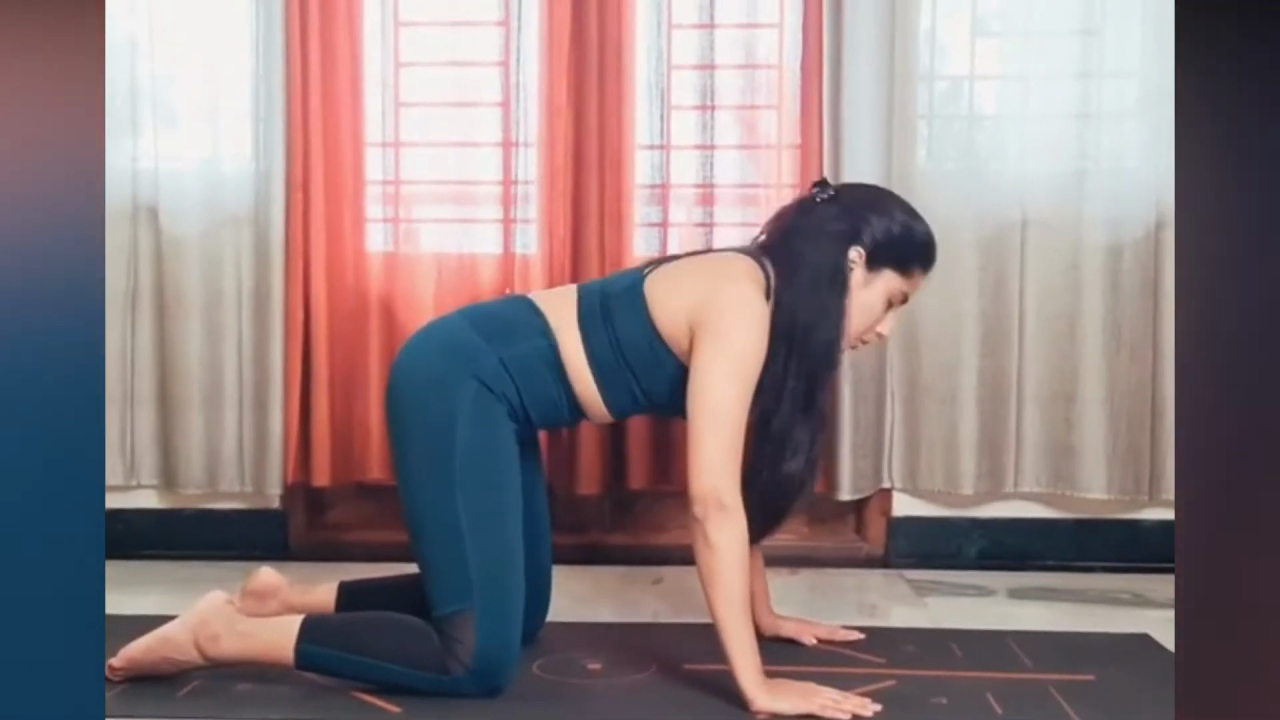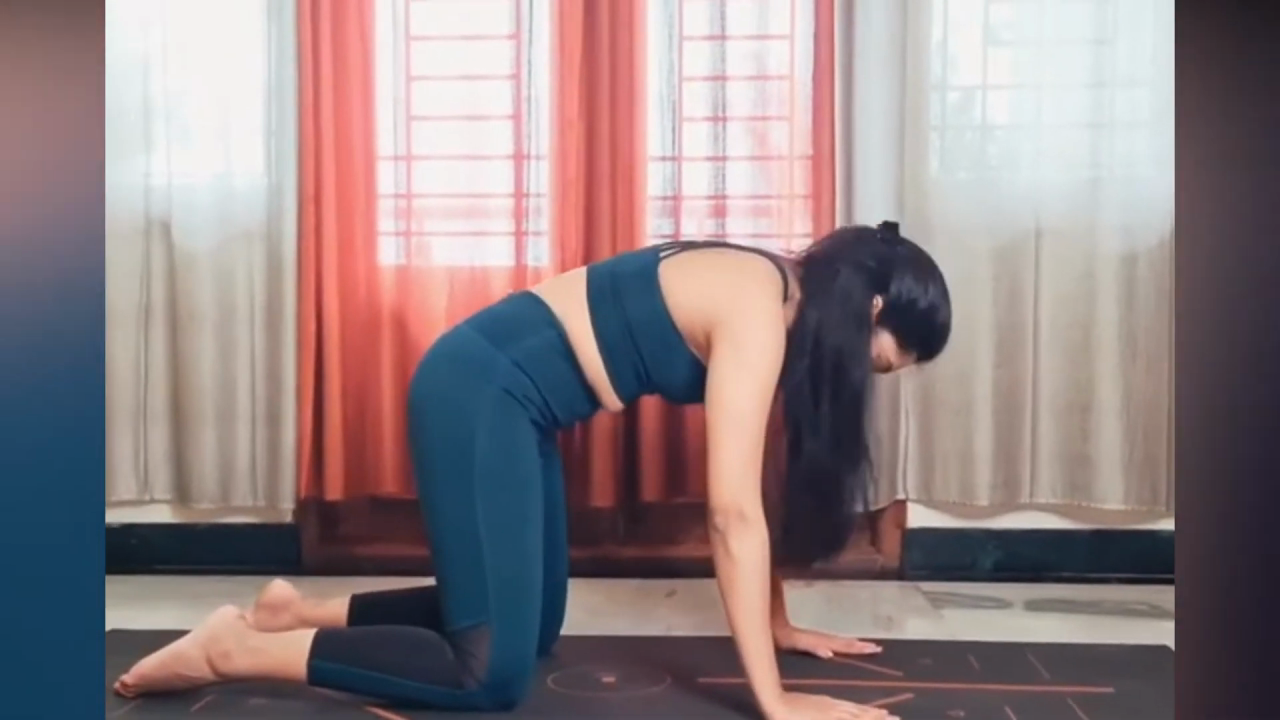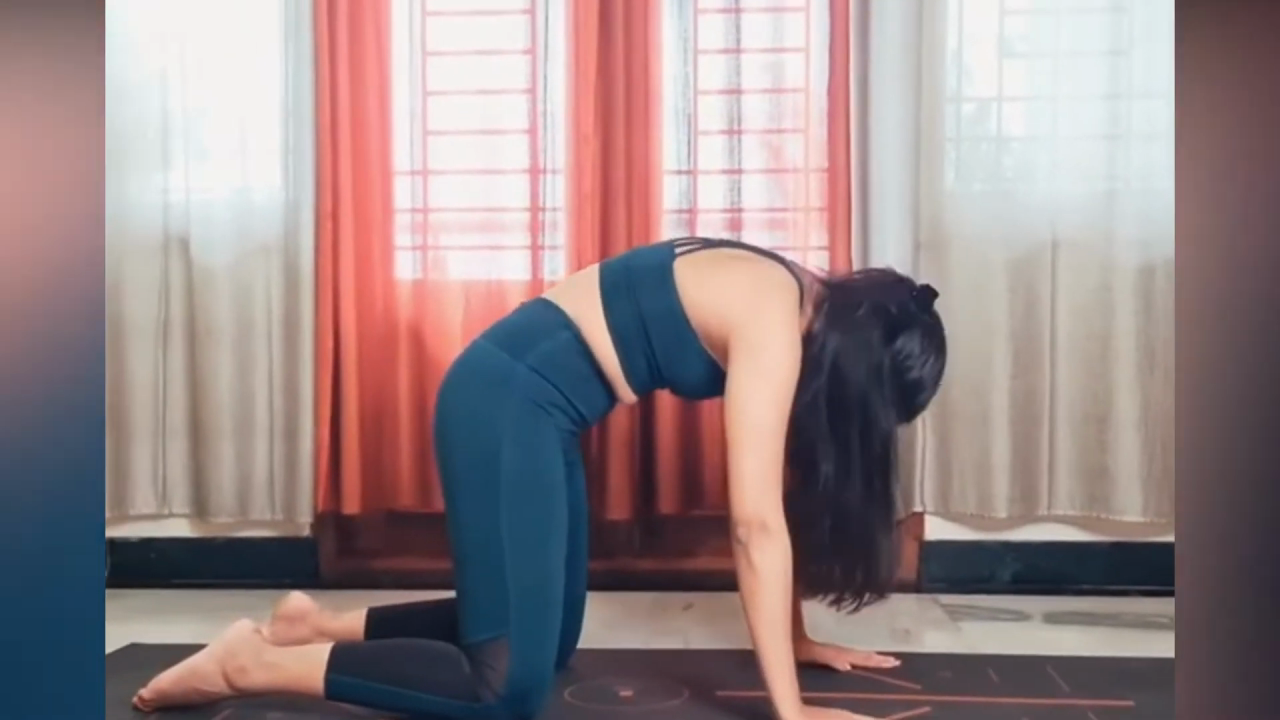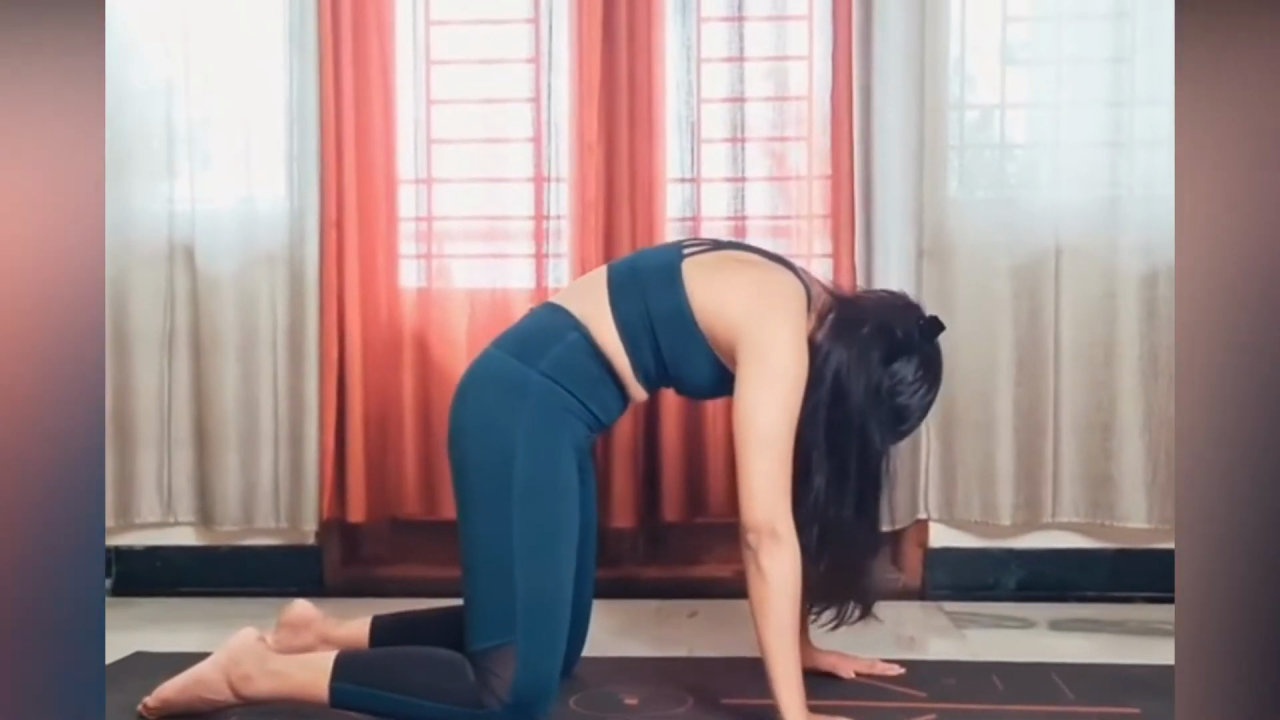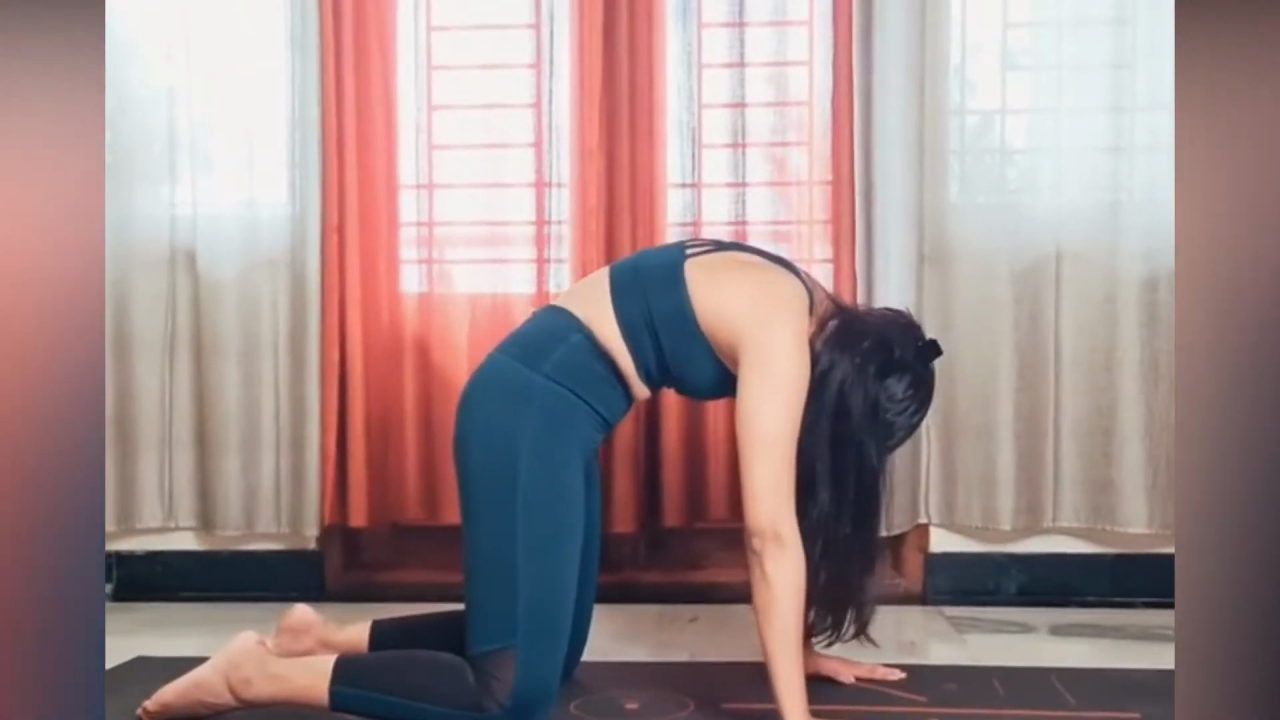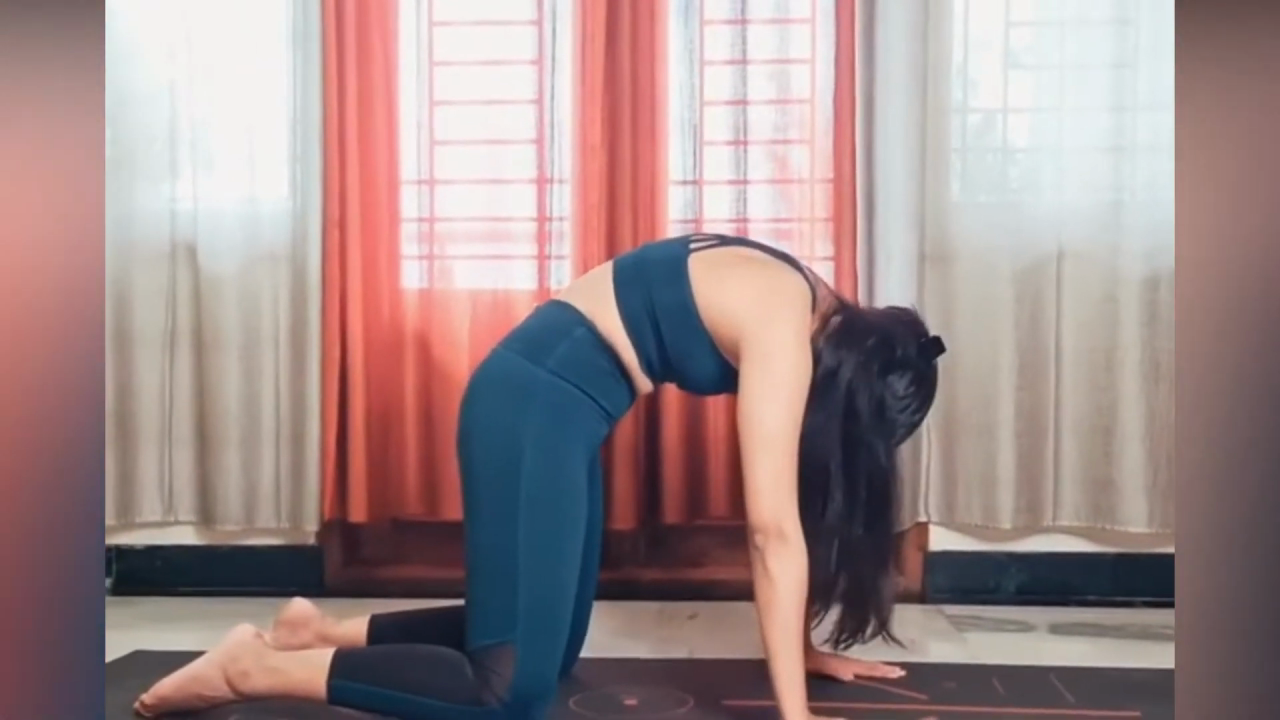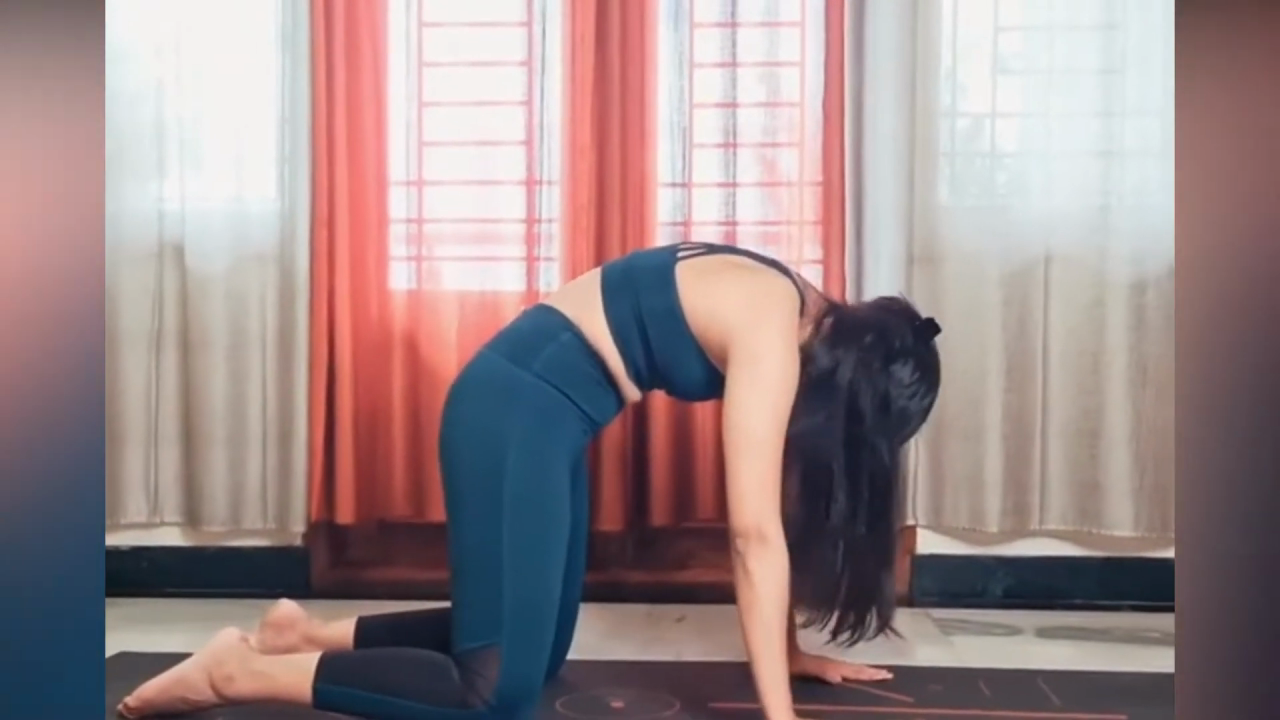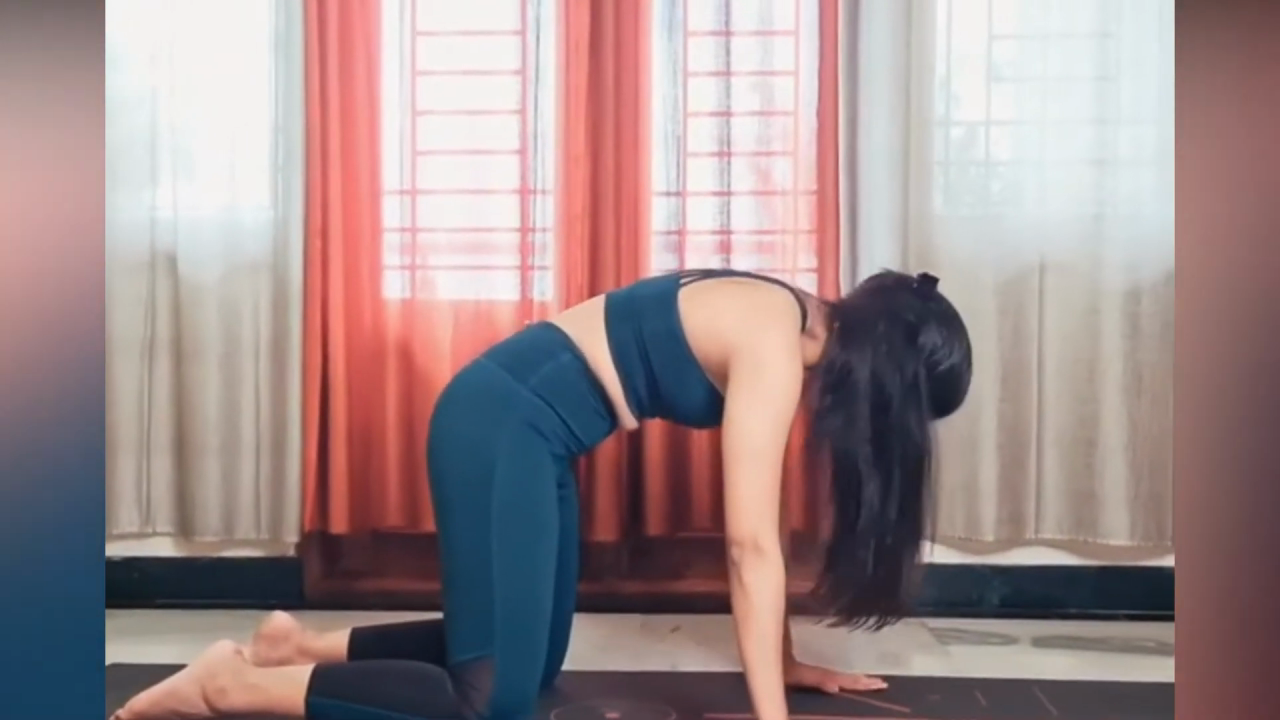
dt=0.3s
person 1, frame 1
left shoulder: (759, 294)
right shoulder: (742, 303)
left elbow: (737, 480)
right elbow: (713, 504)
left wrist: (762, 612)
left hip: (484, 387)
right hip: (456, 384)
left knee: (518, 613)
left ankle: (291, 598)
right ankle: (226, 634)
person 1, frame 2
left shoulder: (779, 298)
right shoulder: (758, 310)
left elbow: (751, 486)
right elbow: (734, 513)
left wrist: (777, 625)
left hip: (509, 395)
right hip: (478, 392)
left knee: (530, 625)
left ankle: (302, 610)
right ankle: (238, 647)
person 1, frame 3
left shoulder: (797, 306)
right shoulder: (774, 321)
left elbow: (776, 493)
right elbow: (757, 522)
left wrist: (796, 638)
left hip: (534, 407)
right hip: (505, 404)
left knee: (547, 636)
left ankle: (320, 624)
person 1, frame 4
left shoulder: (809, 313)
right shoulder: (780, 330)
left elbow: (788, 494)
right elbow: (766, 529)
left wrist: (797, 645)
left hip: (547, 408)
right hip: (521, 409)
left knee: (551, 643)
left ankle: (324, 631)
person 1, frame 5
left shoulder: (814, 318)
right shoulder: (782, 335)
left elbow: (785, 514)
right elbow: (772, 533)
left wrist: (802, 650)
left hip: (551, 412)
right hip: (527, 413)
left knee: (550, 648)
left ankle: (326, 637)
person 1, frame 6
left shoulder: (818, 315)
right shoulder: (784, 332)
left elbow: (784, 514)
right elbow: (775, 530)
left wrist: (803, 650)
left hip: (556, 405)
right hip: (533, 406)
left knee: (549, 641)
left ankle: (323, 631)
person 1, frame 7
left shoulder: (806, 319)
right shoulder: (772, 337)
left elbow: (773, 504)
right elbow: (756, 534)
left wrist: (788, 650)
left hip: (541, 411)
right hip: (515, 411)
left knee: (538, 649)
left ankle: (308, 632)
person 1, frame 8
left shoulder: (792, 331)
right shoulder: (775, 346)
left elbow: (756, 522)
right elbow: (751, 545)
left hip: (527, 429)
right hip: (500, 425)
left ankle: (303, 643)
